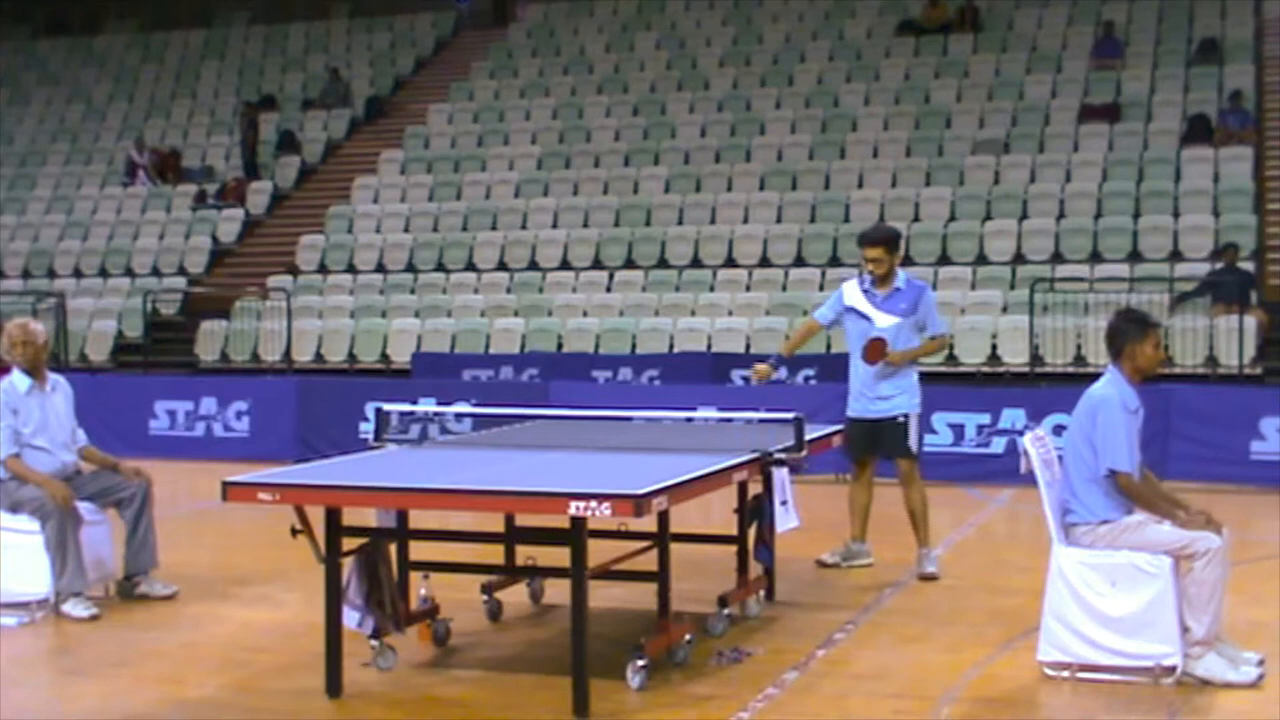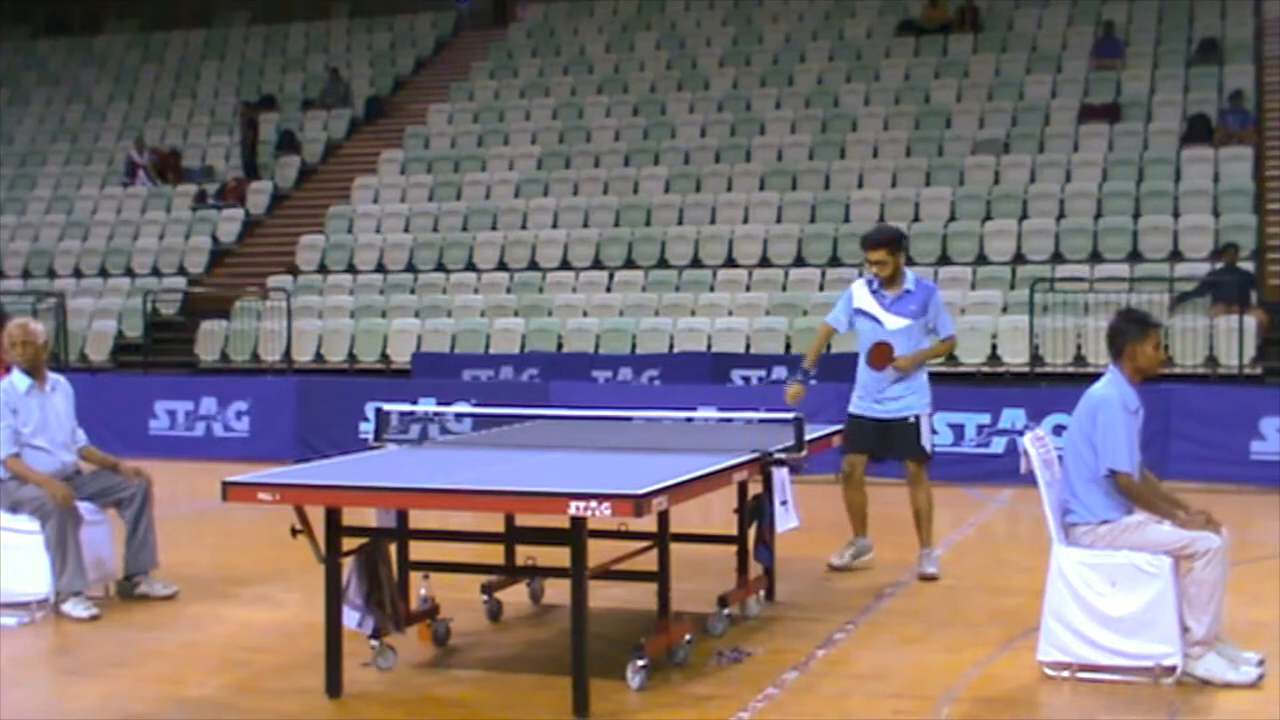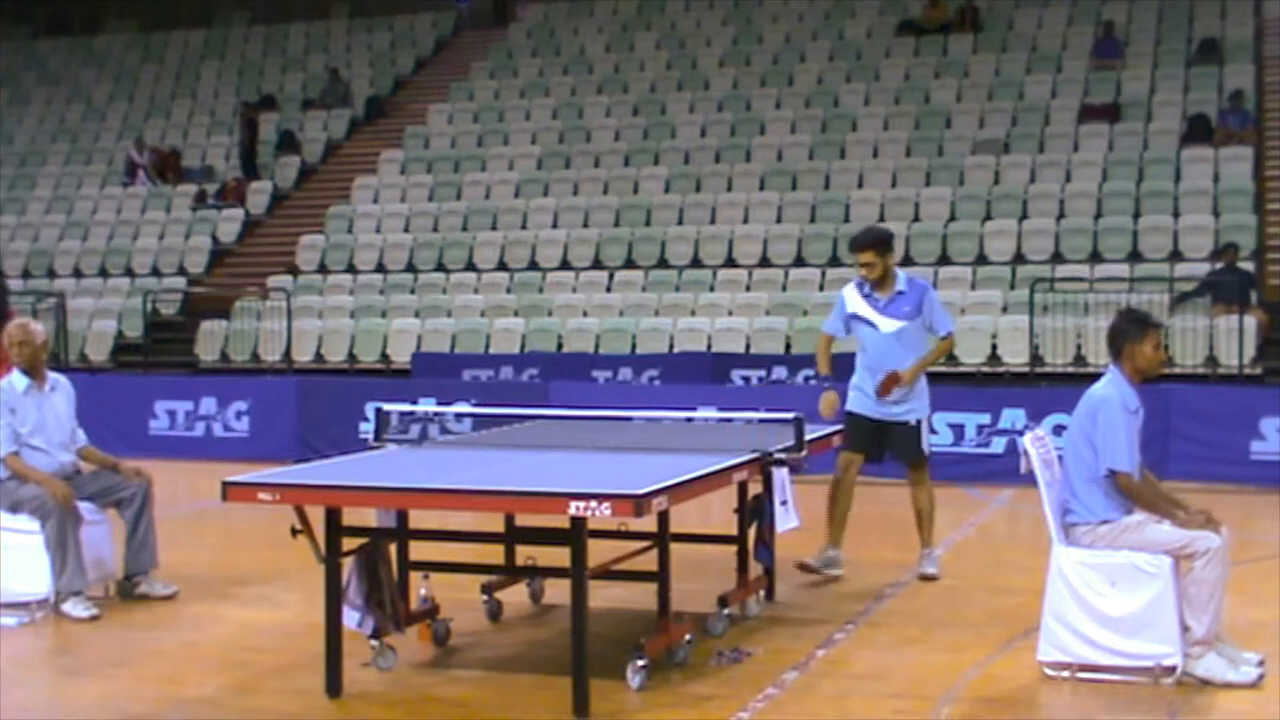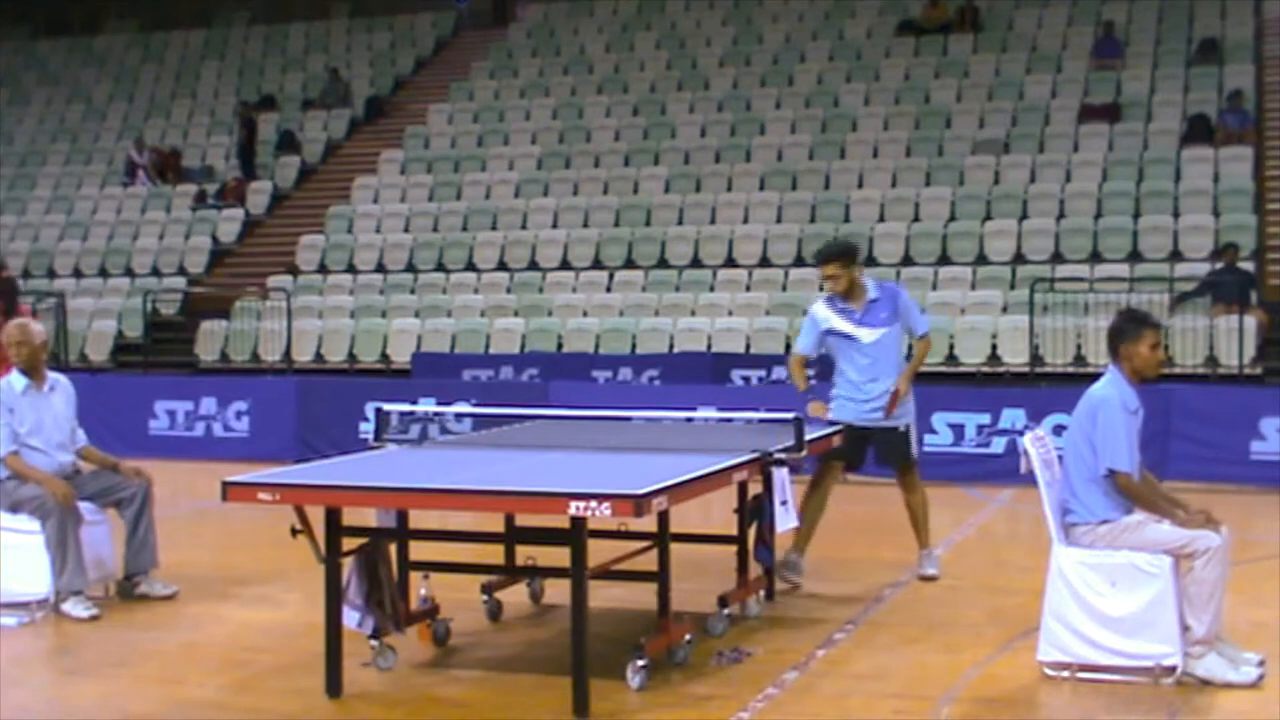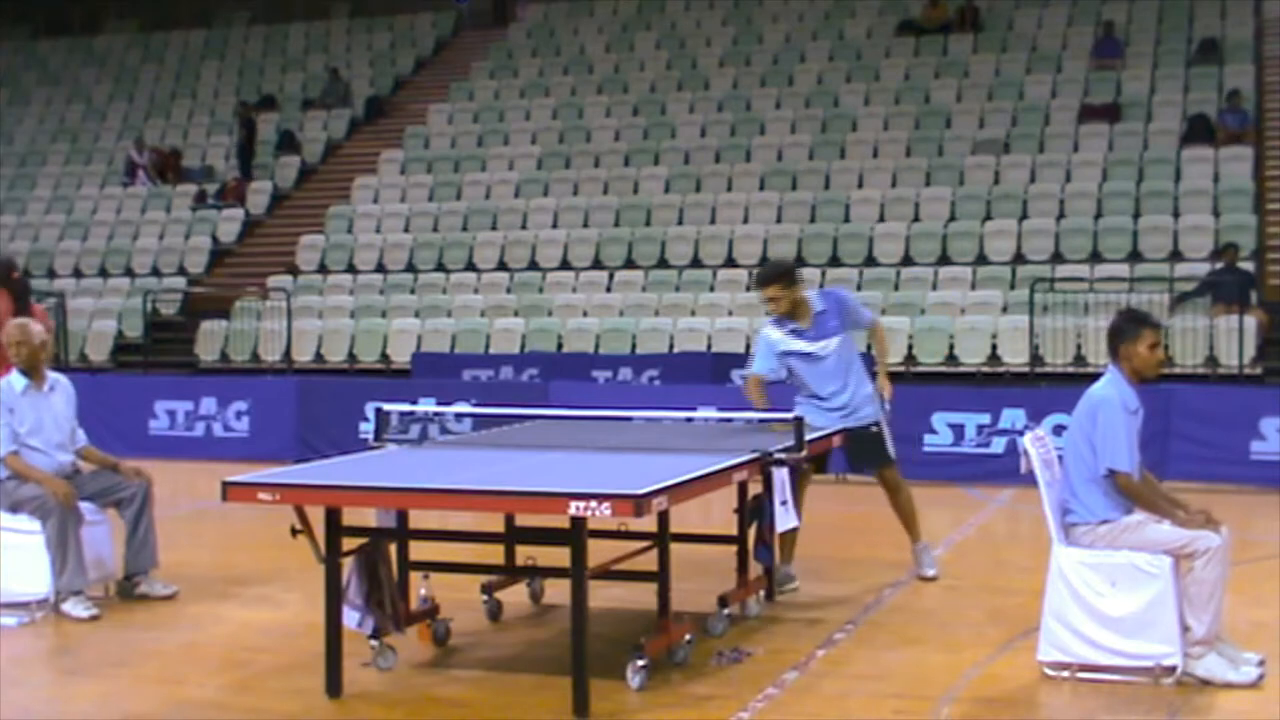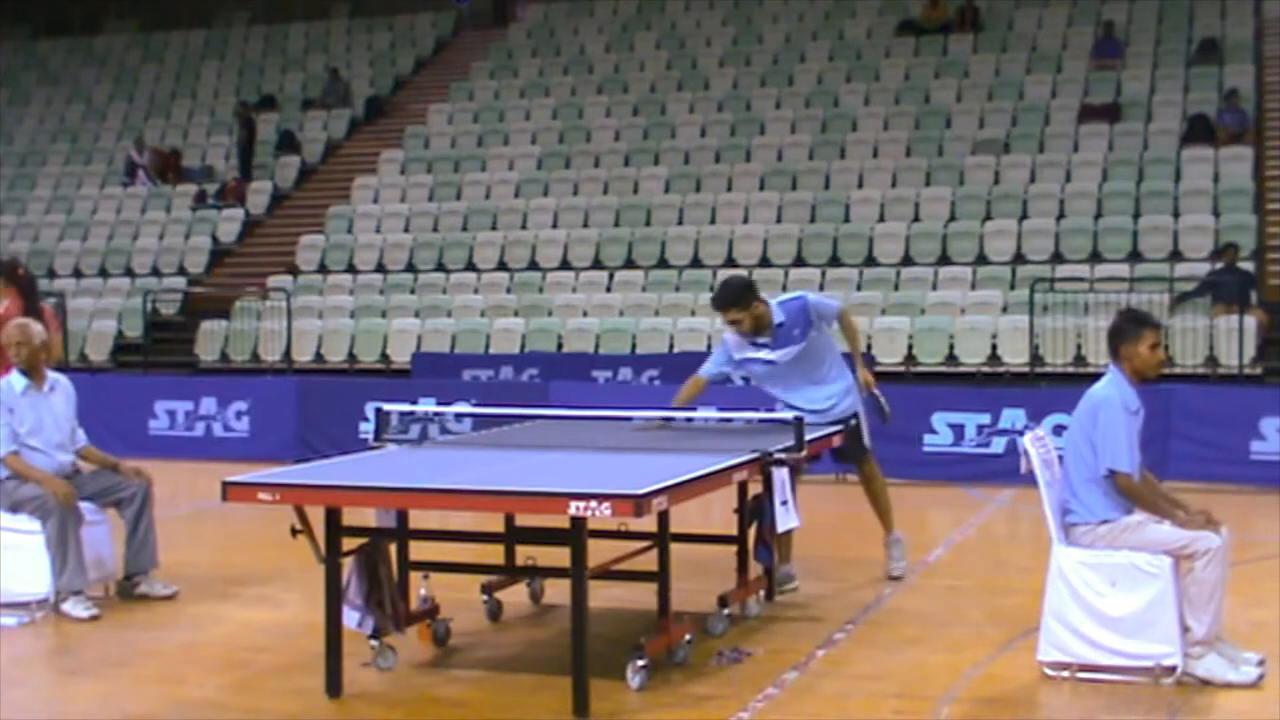
dt=0.2s
person 1, frame 1
left shoulder: (1122, 396)
right shoulder: (1109, 400)
left elbow: (1138, 472)
right elbow: (1125, 481)
left wrist: (1185, 508)
right wrist: (1181, 518)
left hip: (1117, 513)
right hip: (1098, 524)
left knee: (1212, 532)
right knee: (1205, 543)
left ankle: (1206, 638)
right ankle: (1197, 652)
person 1, frame 2
left shoulder: (1124, 397)
right shoulder: (1110, 399)
left elbow: (1138, 472)
right elbow: (1124, 481)
left wrist: (1185, 509)
right wrist: (1179, 518)
left hip: (1117, 513)
right hip: (1099, 524)
left knee: (1214, 533)
right knee: (1206, 543)
left ankle: (1206, 638)
right ankle: (1197, 651)
person 1, frame 3
left shoulder: (1124, 397)
right shoulder: (1110, 400)
left elbow: (1137, 473)
right elbow: (1125, 481)
left wrist: (1184, 509)
right wrist: (1180, 518)
left hip: (1117, 514)
right hip: (1099, 524)
left knee: (1215, 534)
right knee: (1205, 544)
left ankle: (1207, 638)
right ankle: (1197, 652)
person 1, frame 4
left shoulder: (1123, 396)
right shoulder: (1109, 400)
left elbow: (1137, 472)
right elbow: (1124, 481)
left wrist: (1183, 508)
right wrist: (1179, 518)
left hip: (1117, 513)
right hip: (1098, 523)
left knee: (1215, 532)
right knee: (1206, 542)
left ankle: (1206, 638)
right ankle: (1197, 651)
person 1, frame 5
left shoulder: (1123, 396)
right shoulder: (1109, 400)
left elbow: (1137, 472)
right elbow: (1123, 481)
left wrist: (1184, 508)
right wrist: (1179, 517)
left hip: (1116, 513)
right hip: (1098, 523)
left knee: (1214, 532)
right knee: (1206, 542)
left ankle: (1207, 638)
right ankle: (1197, 651)
person 1, frame 6
left shoulder: (1124, 397)
right shoulder: (1109, 400)
left elbow: (1137, 472)
right elbow: (1124, 481)
left wrist: (1184, 509)
right wrist: (1179, 519)
left hip: (1117, 514)
right hip: (1098, 524)
left knee: (1215, 533)
right knee: (1206, 543)
left ankle: (1207, 638)
right ankle: (1197, 651)
person 2, frame 1
left shoulder: (918, 293)
right shoulder: (849, 291)
left elbow: (939, 340)
right elbow: (812, 325)
left wrist: (905, 355)
right wrist: (776, 359)
left hip: (899, 402)
right hip: (859, 403)
left knee: (908, 472)
right knee: (860, 473)
left ankle: (925, 551)
right ankle: (857, 546)
person 2, frame 2
left shoulder: (926, 294)
right shoulder: (856, 292)
left elbow: (948, 341)
right elbow: (825, 331)
left wrist: (913, 359)
right wrist: (803, 374)
left hip: (909, 402)
right hip: (864, 403)
left knee: (916, 474)
right knee: (851, 471)
left ankle: (926, 553)
right ankle: (861, 542)
person 2, frame 3
left shoulder: (920, 293)
right shoulder: (849, 296)
left elbow: (946, 340)
right elbow: (826, 339)
left wrist: (914, 371)
right wrist: (828, 384)
left hip: (907, 405)
right hip: (861, 403)
left knee: (918, 475)
right knee: (845, 470)
left ankle: (927, 553)
right ankle: (831, 554)
person 2, frame 4
left shoulder: (894, 296)
right shoulder: (820, 312)
left elbow: (923, 339)
right elbow: (796, 360)
left wrist: (907, 378)
right wrist: (808, 396)
left hip: (891, 410)
right hip: (843, 412)
left knee: (909, 480)
right knee: (822, 478)
left ankle: (926, 553)
right ankle: (794, 558)
person 2, frame 5
left shoulder: (838, 302)
right shoulder: (771, 335)
left elbow: (874, 327)
right elbow: (755, 381)
left wrist: (882, 374)
right wrist: (765, 415)
left hip: (861, 410)
right hip: (813, 417)
left knee: (890, 479)
right knee: (794, 484)
left ankle: (919, 549)
right ankle: (783, 567)
person 2, frame 6
left shoulder: (802, 307)
right shoulder: (733, 344)
left elbow: (844, 318)
right elbow: (701, 379)
left wrist: (860, 366)
left hip: (841, 404)
right hip: (795, 415)
left knee: (867, 469)
left ankle: (892, 539)
right ankle: (785, 566)
person 3, frame 1
left shoulder: (61, 387)
left wrist: (118, 465)
right wrist: (46, 483)
left hip: (70, 477)
left knee: (135, 485)
right knee: (59, 507)
left ankle: (136, 577)
right ankle: (69, 594)
person 3, frame 2
left shoulder: (62, 387)
left wrist: (118, 465)
right wrist: (46, 482)
left hip: (70, 477)
left knee: (136, 486)
right knee: (58, 506)
left ankle: (136, 577)
right ankle: (68, 594)
person 3, frame 3
left shoulder: (63, 386)
left wrist: (118, 465)
right wrist: (46, 481)
left hip: (70, 476)
left knee: (135, 486)
right knee: (59, 505)
left ankle: (136, 576)
right ankle: (69, 594)
person 3, frame 4
left shoulder: (63, 386)
left wrist: (118, 465)
right wrist: (47, 480)
left hip: (69, 476)
left knee: (136, 485)
right knee: (59, 504)
left ankle: (135, 577)
right ankle: (69, 594)
person 3, frame 5
left shoulder: (63, 385)
left wrist: (118, 465)
right wrist: (48, 479)
left hip: (68, 476)
left knee: (135, 486)
right knee: (60, 503)
left ankle: (136, 576)
right ankle: (69, 593)
person 3, frame 6
left shoulder: (63, 386)
left wrist: (118, 465)
right wrist: (47, 480)
left hip: (69, 476)
left knee: (136, 486)
right knee: (60, 504)
left ankle: (136, 576)
right ankle: (68, 594)
